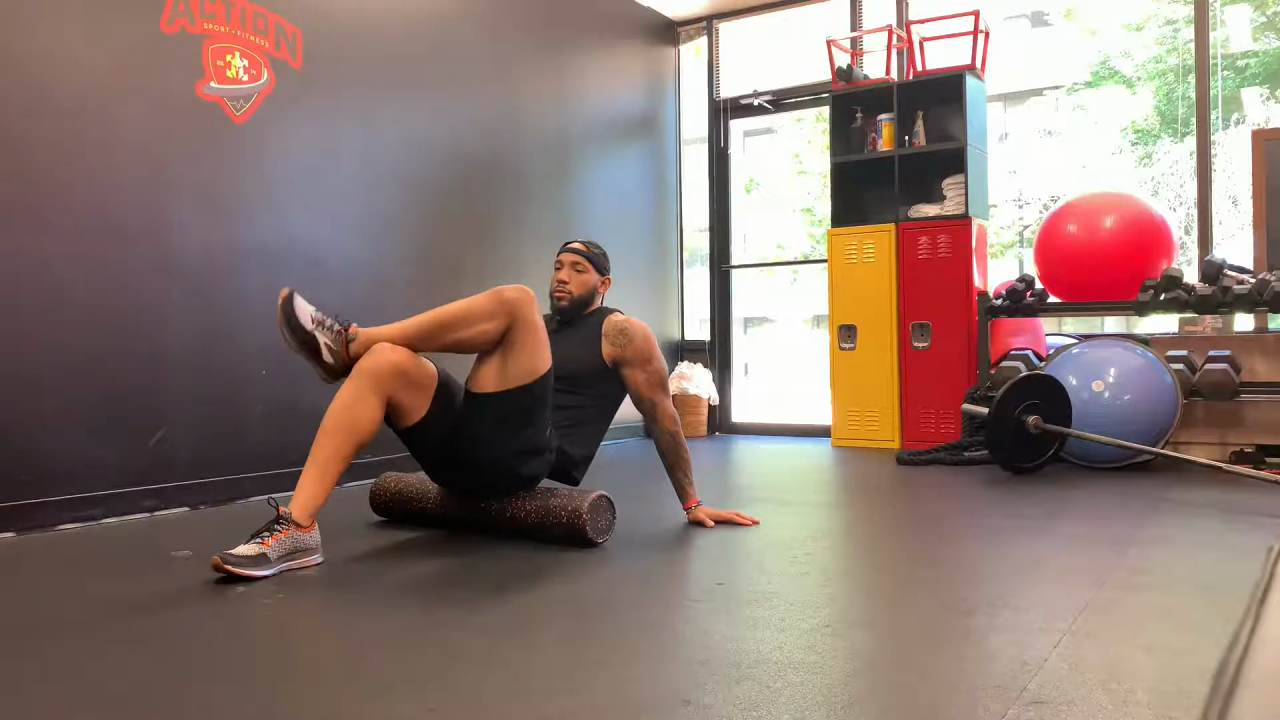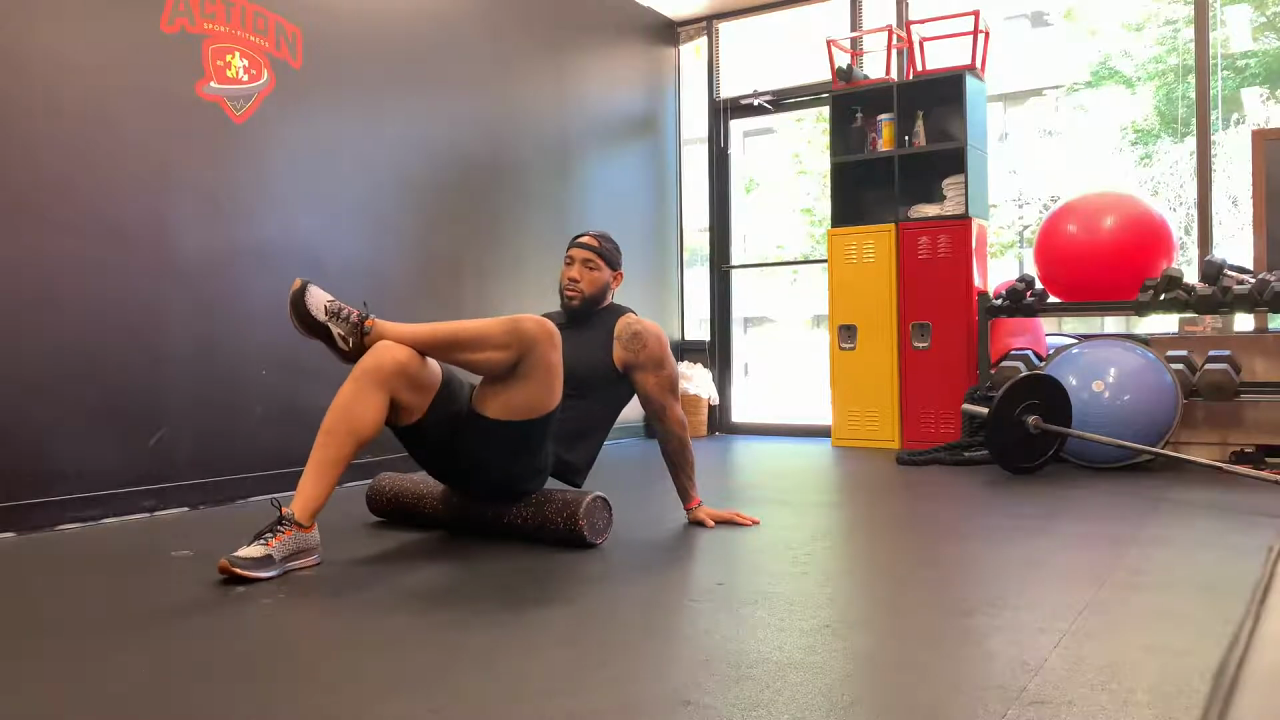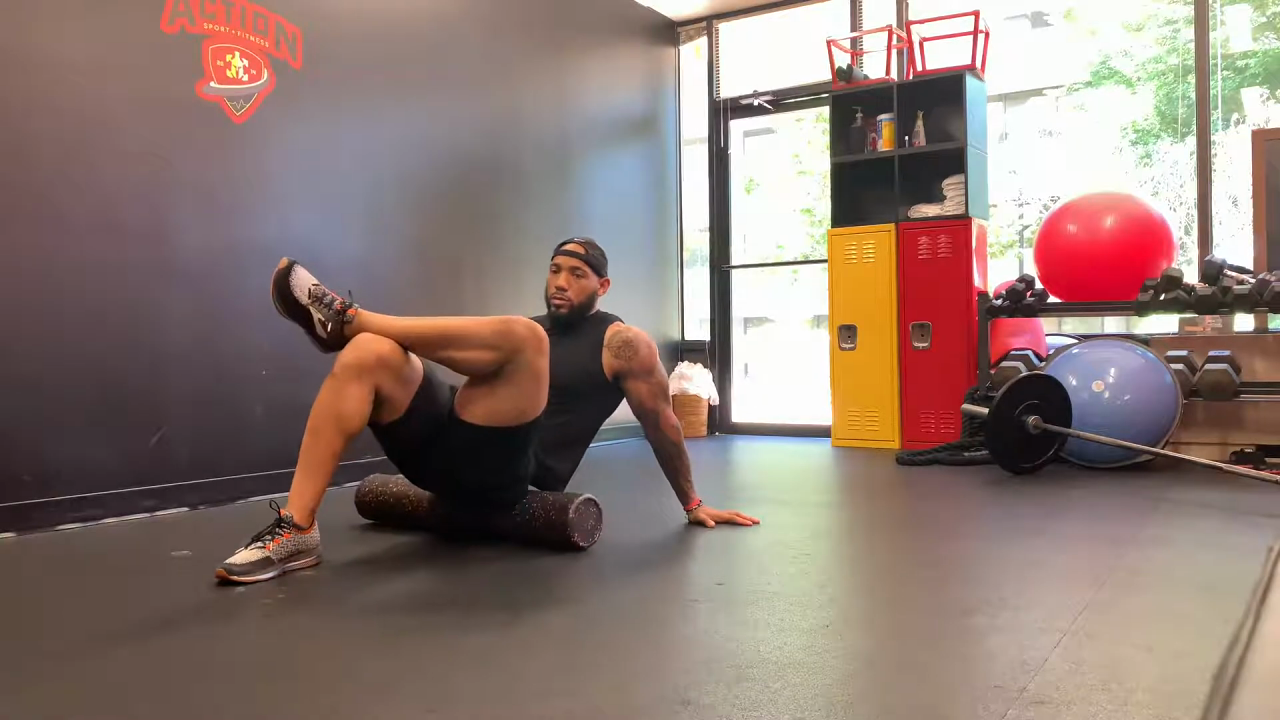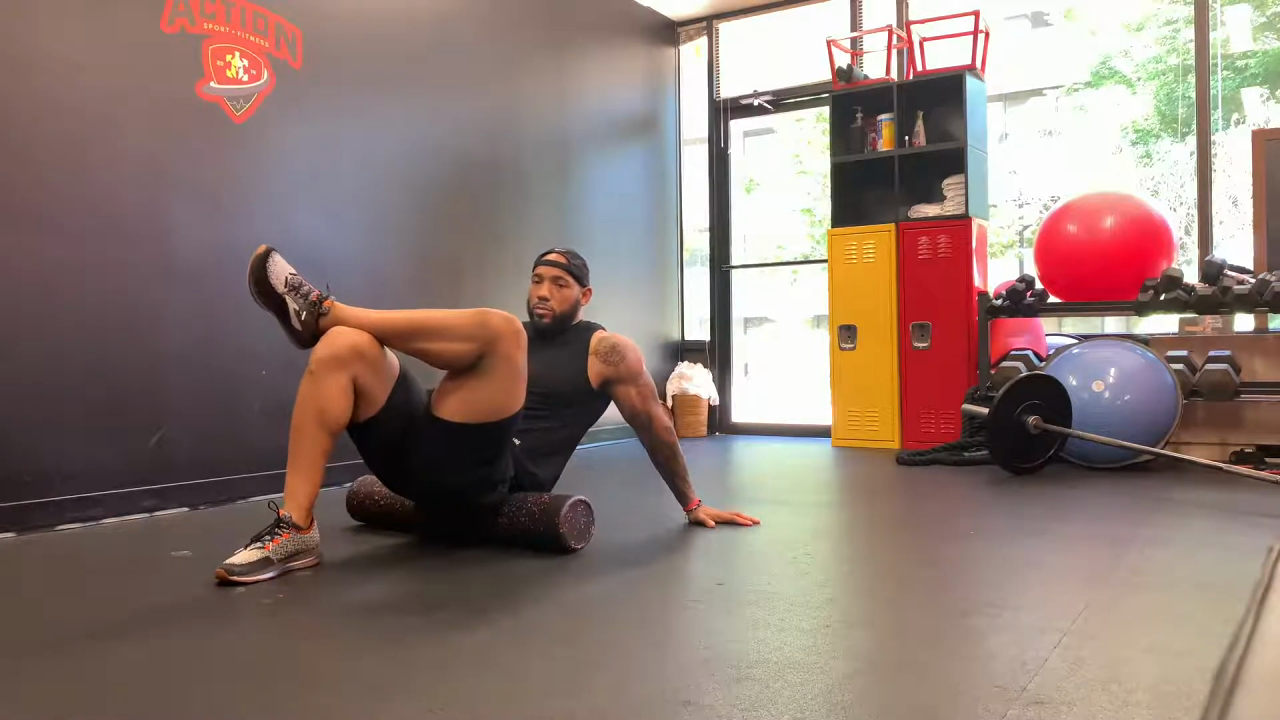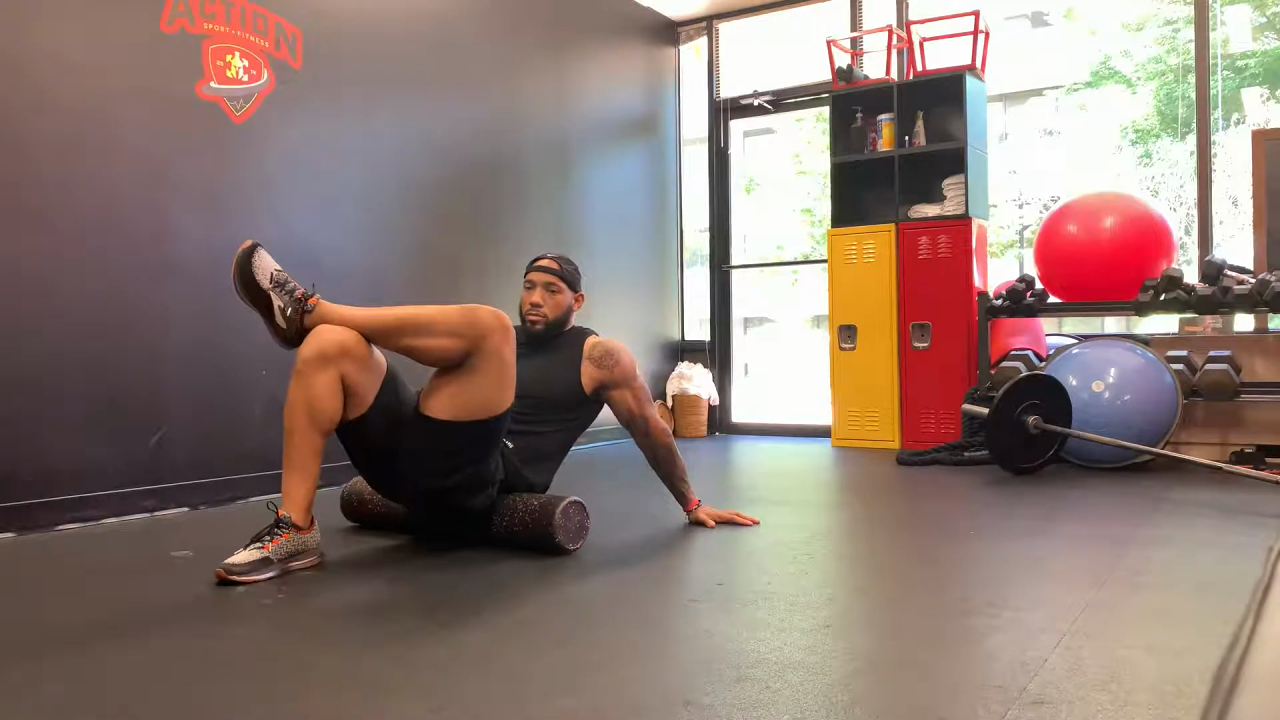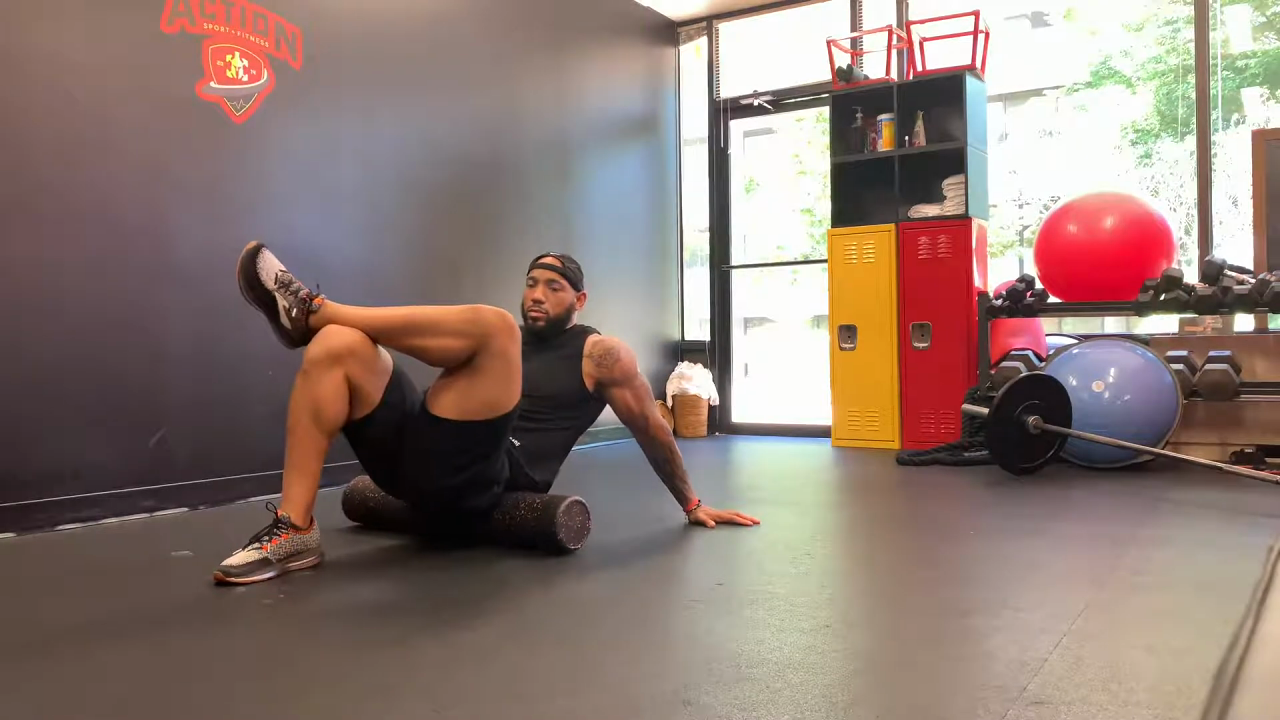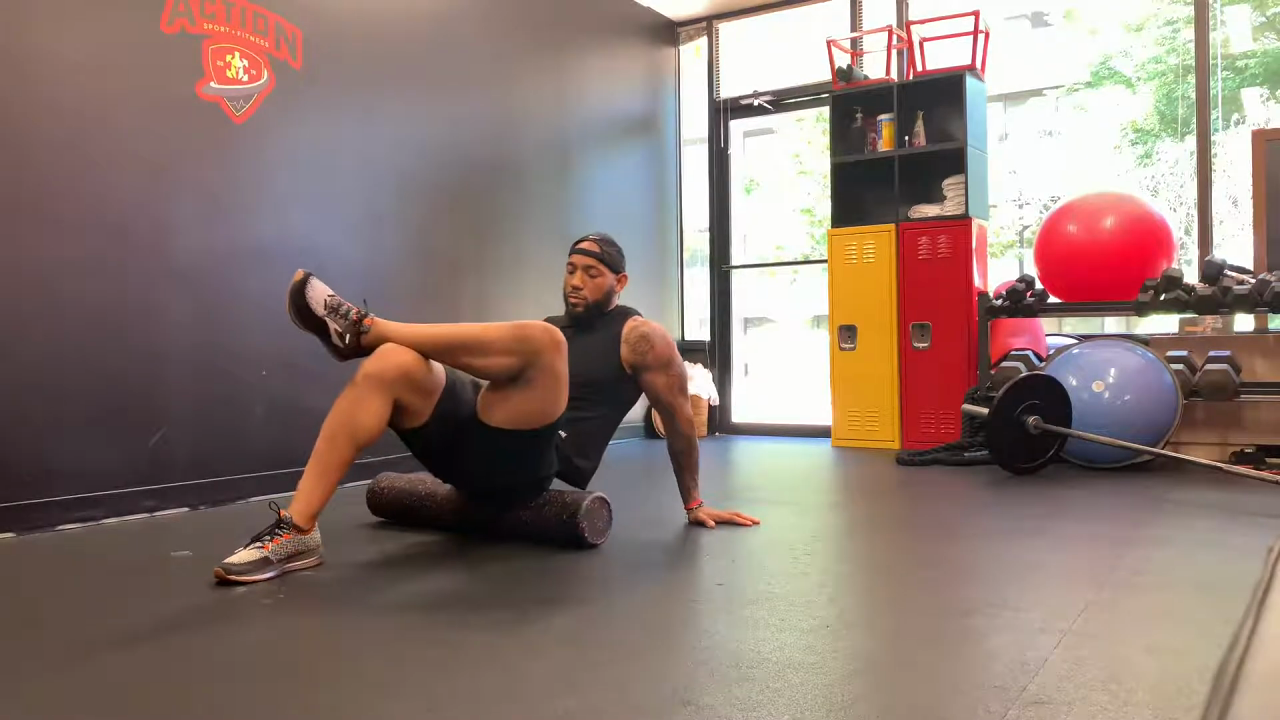
dt=0.5s
person 1, frame 1
left shoulder: (622, 334)
right shoulder: (544, 332)
left elbow: (662, 415)
left wrist: (692, 503)
left hip: (517, 456)
right hip: (471, 451)
left knee: (513, 300)
right knee: (385, 364)
left ankle: (349, 343)
right ankle: (298, 528)
person 1, frame 2
left shoulder: (635, 335)
right shoulder: (548, 323)
left elbow: (669, 419)
left wrist: (692, 503)
left hip: (518, 463)
right hip: (468, 441)
left knee: (533, 334)
right knee: (387, 362)
left ankle: (365, 329)
right ankle: (297, 529)
person 1, frame 3
left shoulder: (622, 343)
right shoulder: (532, 330)
left elbow: (661, 424)
left wrist: (692, 504)
left hip: (499, 468)
right hip: (446, 444)
left knee: (521, 336)
right knee: (367, 355)
left ankle: (348, 318)
right ankle: (296, 529)
person 1, frame 4
left shoulder: (607, 350)
right shoulder: (516, 342)
left elbow: (655, 426)
left wrist: (691, 503)
left hip: (479, 473)
right hip: (424, 454)
left knee: (498, 328)
right knee: (343, 347)
left ankle: (321, 311)
right ankle: (295, 529)
person 1, frame 5
left shoulder: (600, 356)
right shoulder: (506, 345)
left elbow: (651, 430)
left wrist: (692, 504)
left hip: (469, 474)
right hip: (413, 455)
left knee: (486, 323)
right knee: (329, 346)
left ankle: (306, 309)
right ankle: (294, 529)
person 1, frame 6
left shoulder: (600, 354)
right shoulder: (511, 347)
left elbow: (651, 427)
left wrist: (690, 504)
left hip: (472, 473)
right hip: (417, 455)
left knee: (491, 324)
right knee: (336, 346)
left ankle: (312, 310)
right ankle: (293, 531)
person 1, frame 7
left shoulder: (640, 337)
right shoulder: (556, 327)
left elbow: (678, 416)
left wrist: (693, 502)
left hip: (523, 464)
right hip: (472, 442)
left knee: (540, 339)
right knee: (392, 365)
left ankle: (364, 328)
right ankle: (297, 530)
